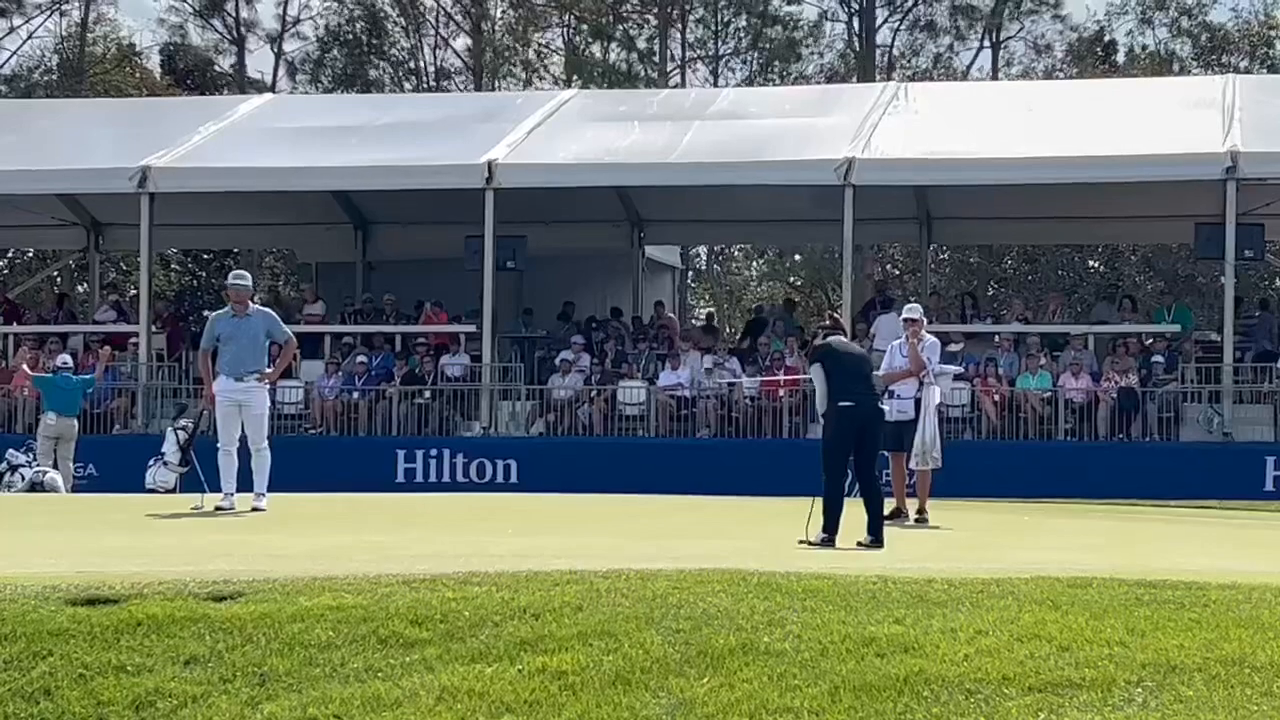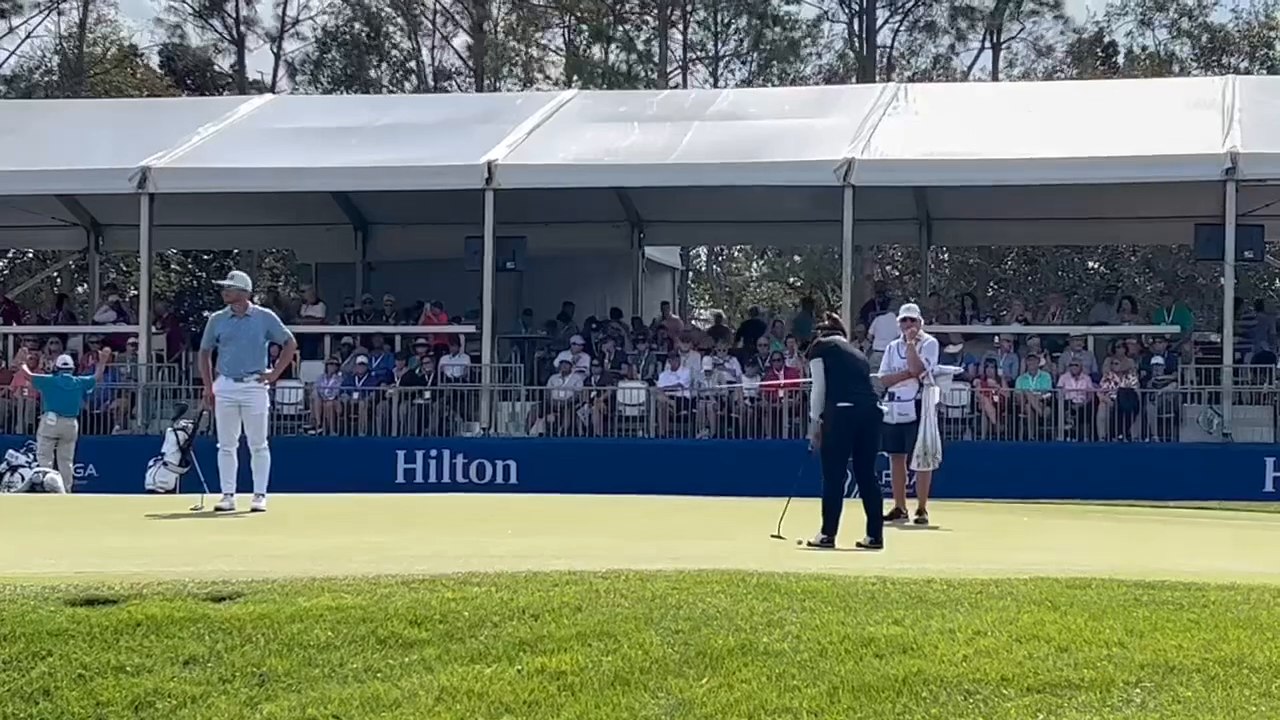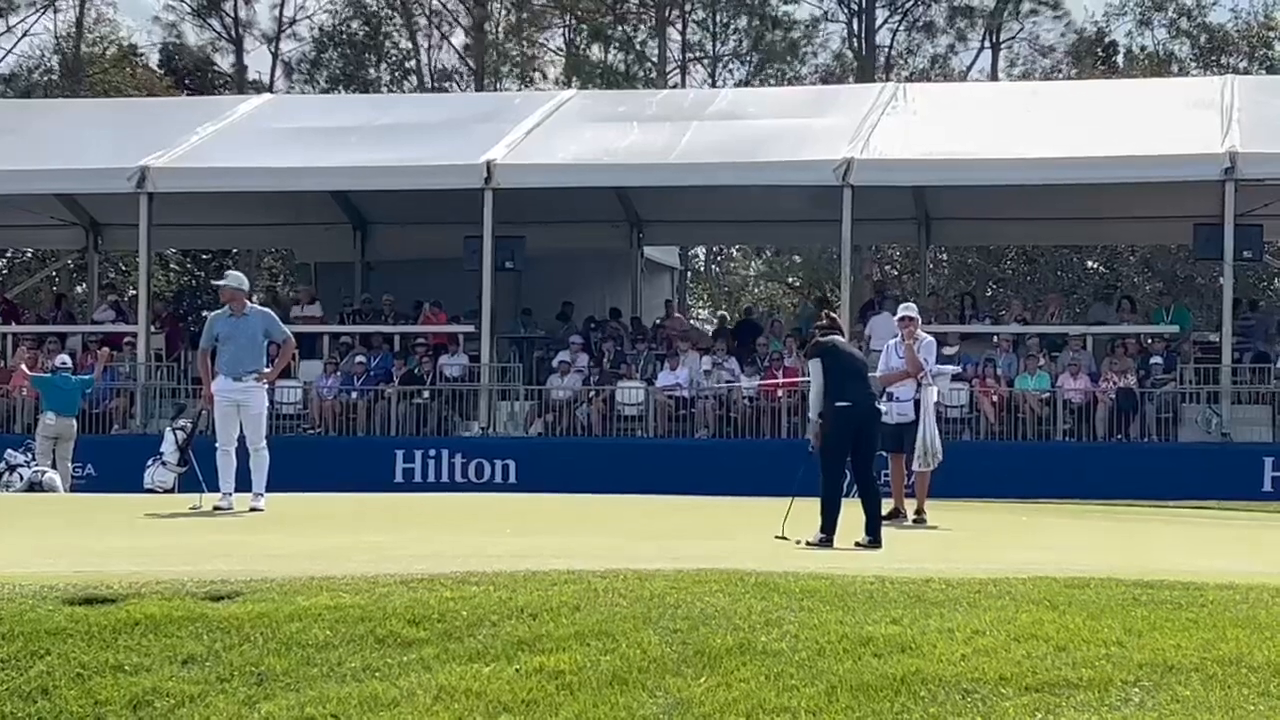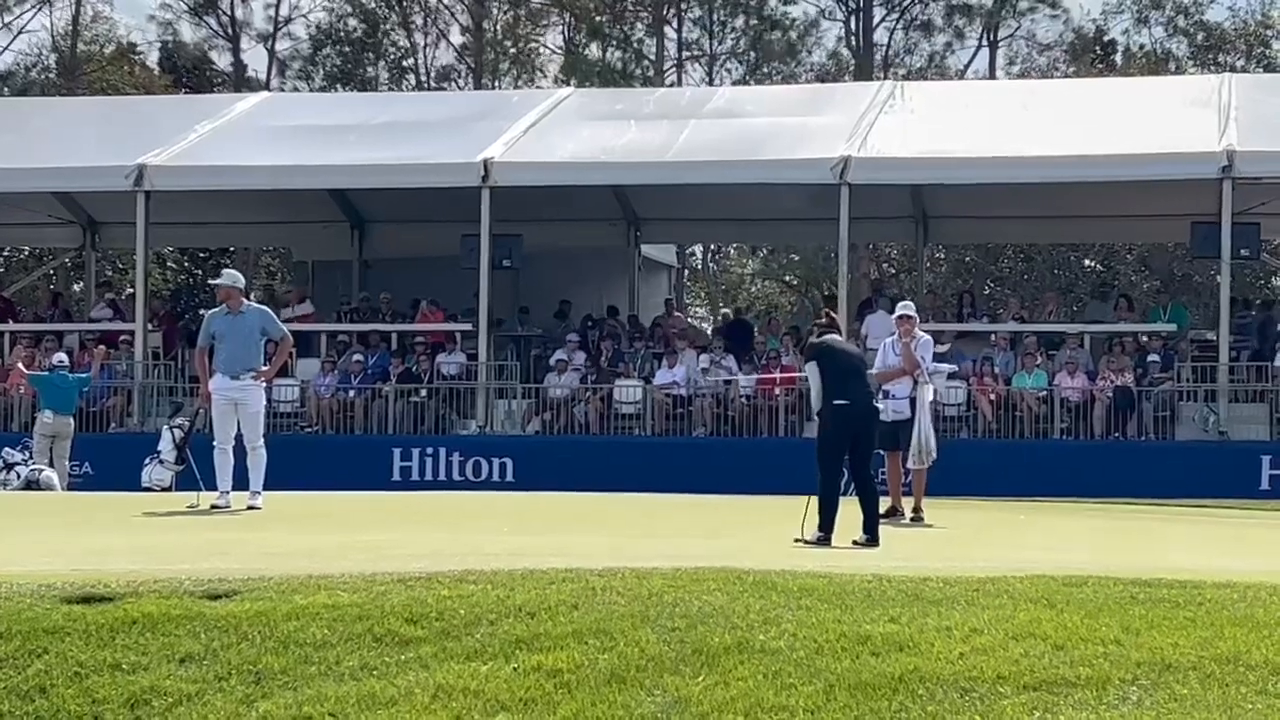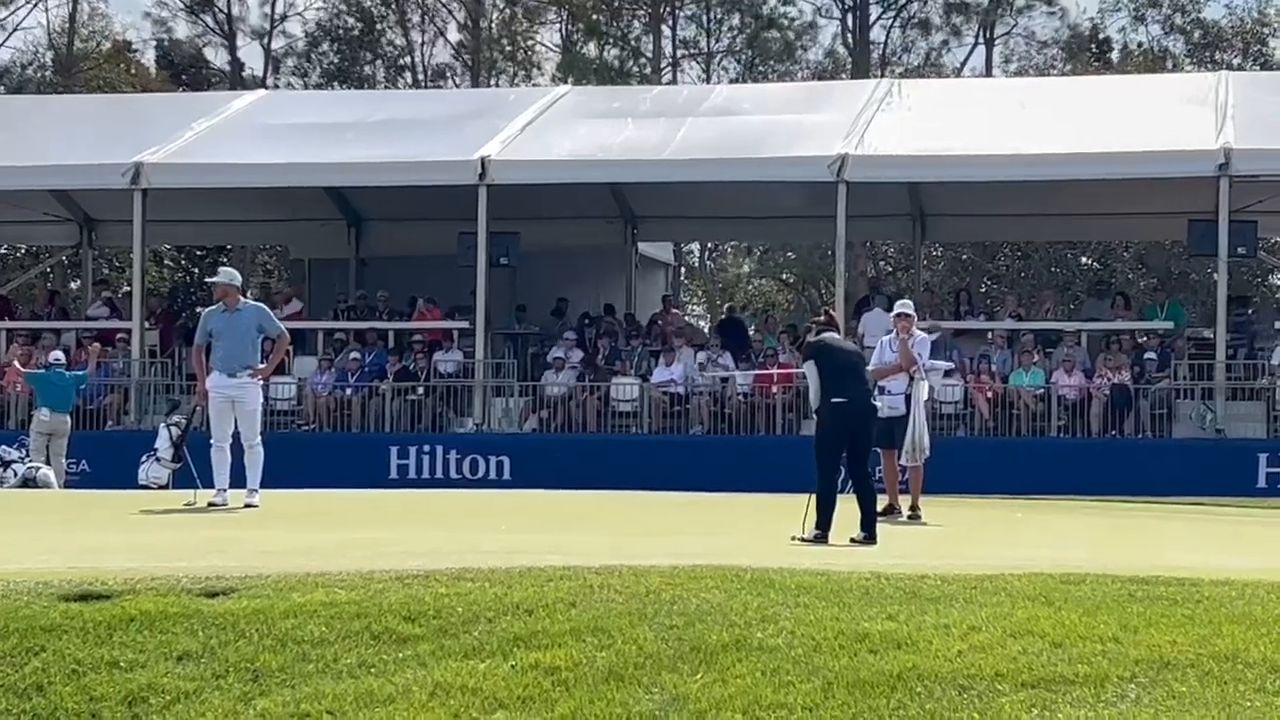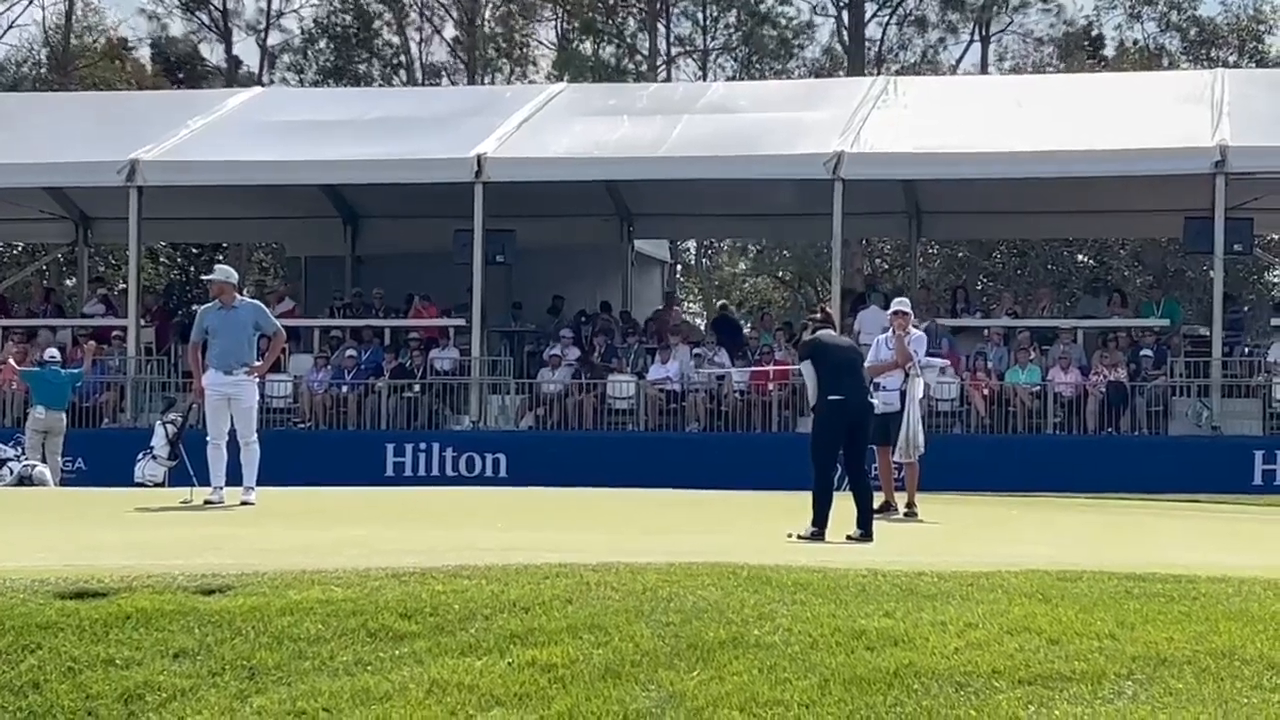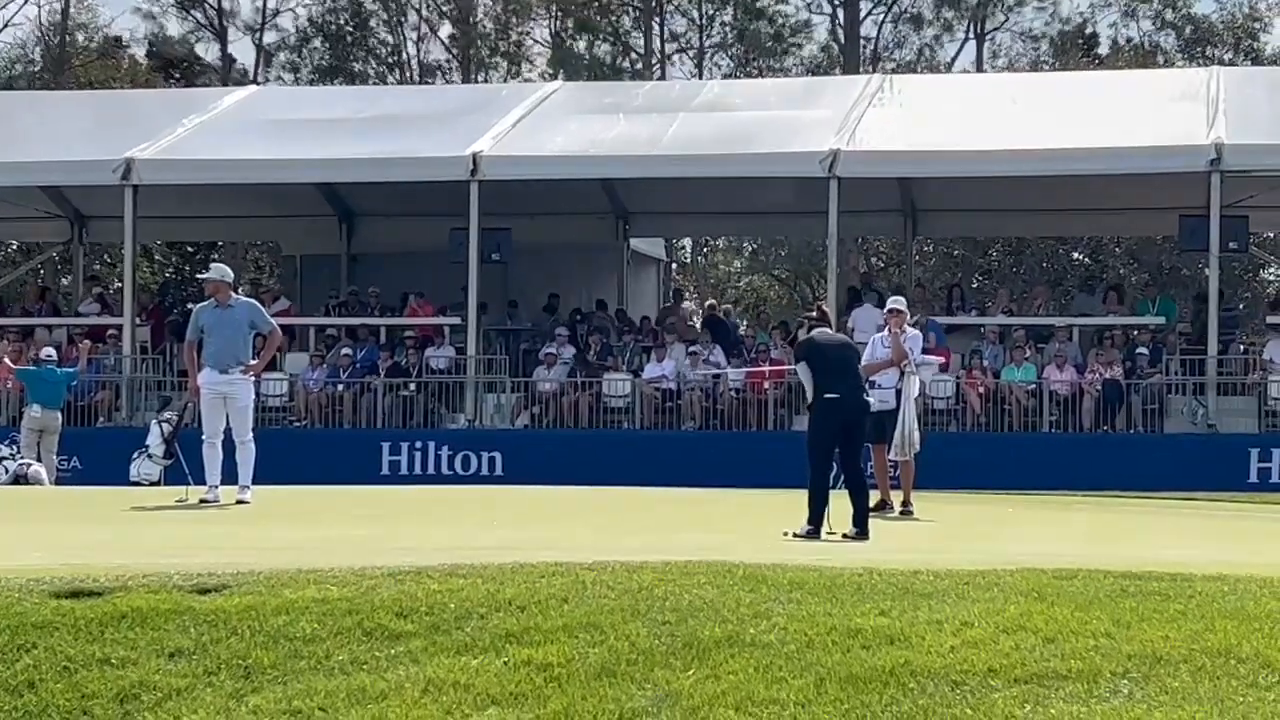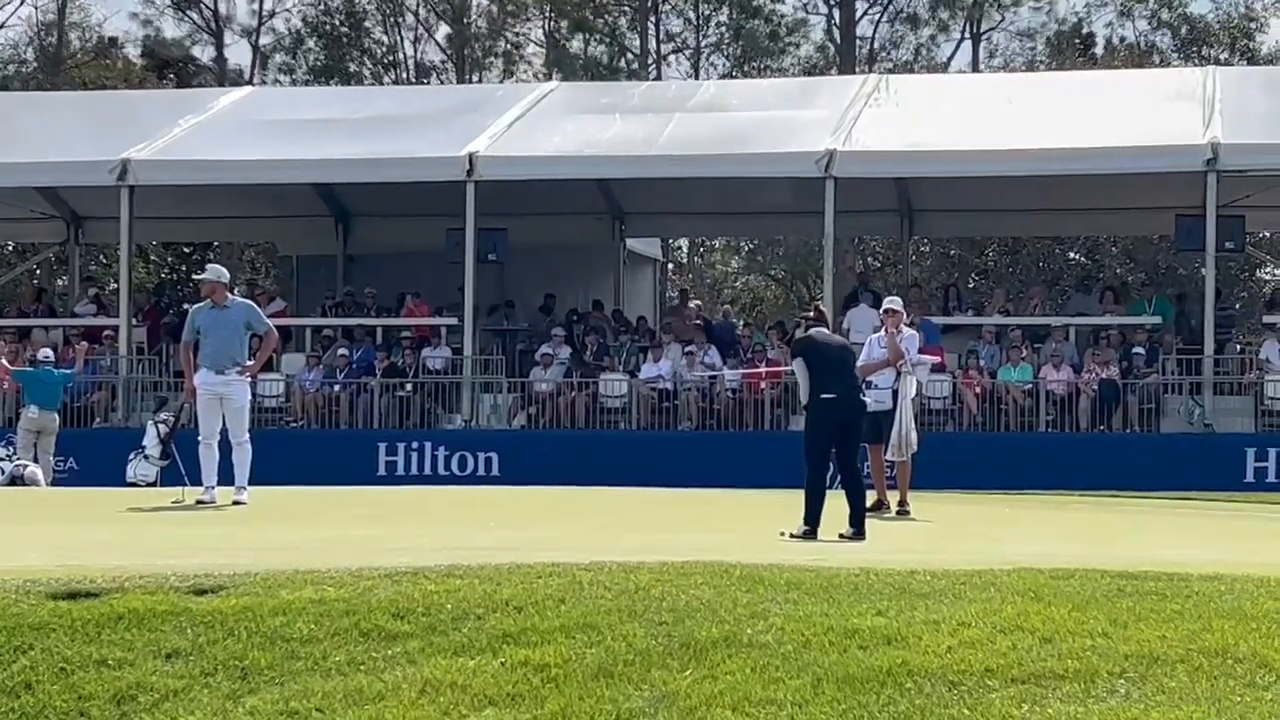
dt=0.3s
person 1, frame 1
left shoulder: (265, 316)
right shoulder: (216, 319)
left elbow: (290, 343)
right elbow: (205, 352)
left wrist: (275, 372)
right wrist: (208, 386)
left hip: (255, 386)
right hip: (225, 386)
left knee: (258, 444)
right knee: (226, 444)
left ankle: (260, 494)
right ankle: (228, 495)
person 1, frame 2
left shoulder: (265, 317)
right shoulder: (217, 320)
left elbow: (290, 343)
right elbow: (205, 353)
left wrist: (275, 373)
right wrist: (208, 387)
left hip: (254, 386)
right hip: (224, 386)
left knee: (258, 444)
right knee: (226, 445)
left ankle: (260, 495)
right ankle: (228, 495)
person 1, frame 3
left shoulder: (263, 316)
right shoulder: (215, 319)
left elbow: (289, 343)
right elbow: (204, 352)
left wrist: (274, 372)
right wrist: (206, 386)
left hip: (252, 385)
right hip: (223, 386)
left knee: (256, 444)
right knee: (224, 444)
left ankle: (258, 494)
right ankle: (226, 494)
person 1, frame 4
left shoulder: (260, 314)
right shoulder: (212, 317)
left elbow: (286, 340)
right elbow: (201, 350)
left wrist: (271, 370)
right wrist: (204, 384)
left hip: (250, 384)
right hip: (221, 384)
left knee: (254, 442)
right knee: (222, 442)
left ankle: (255, 492)
right ankle: (223, 492)
person 1, frame 5
left shoulder: (257, 311)
right shoulder: (209, 315)
left elbow: (283, 338)
right elbow: (198, 348)
left wrist: (268, 368)
right wrist: (201, 382)
left hip: (247, 381)
right hip: (218, 382)
left knee: (251, 440)
right knee: (219, 440)
left ankle: (253, 491)
right ankle: (221, 491)
person 1, frame 6
left shoulder: (253, 308)
right shoulder: (205, 312)
left elbow: (279, 335)
right elbow: (195, 346)
left wrist: (265, 365)
right wrist: (197, 379)
left hip: (244, 379)
right hip: (214, 379)
left knee: (248, 438)
right knee: (215, 438)
left ankle: (249, 488)
right ankle: (217, 488)
person 1, frame 7
left shoulder: (249, 307)
right shoulder: (201, 311)
left elbow: (275, 334)
right elbow: (190, 344)
left wrist: (260, 364)
right wrist: (193, 378)
left hip: (239, 377)
right hip: (209, 378)
left knee: (243, 436)
right knee: (211, 436)
left ankle: (244, 487)
right ankle: (212, 487)
person 1, frame 8
left shoulder: (245, 308)
right shoulder: (197, 312)
left elbow: (271, 335)
right elbow: (186, 345)
left wrist: (256, 365)
right wrist: (189, 378)
left hip: (235, 379)
right hip: (206, 379)
left knee: (239, 437)
right knee: (207, 437)
left ankle: (241, 488)
right ankle: (209, 488)
person 2, frame 1
left shoulder: (819, 349)
right shoulder: (861, 351)
left elbow: (822, 393)
left wrist: (825, 421)
left hip: (843, 412)
right hip: (872, 410)
left knee: (834, 474)
right knee: (868, 473)
left ankle: (828, 534)
right ankle: (875, 534)
person 2, frame 2
left shoulder: (820, 347)
right shoulder: (858, 353)
left elbow: (819, 388)
left wrist: (815, 422)
left hip: (842, 413)
right hip: (871, 411)
left knee: (833, 475)
right knee: (866, 474)
left ankle: (827, 534)
right ankle: (874, 535)
person 2, frame 3
left shoulder: (818, 346)
right shoulder: (856, 352)
left elbow: (817, 388)
left wrist: (814, 421)
left hip: (841, 412)
right hip: (869, 411)
left knee: (832, 474)
right knee: (865, 473)
left ankle: (826, 534)
right ankle: (873, 535)
person 2, frame 4
left shoulder: (814, 347)
right shoulder: (855, 350)
left elbow: (817, 390)
left wrist: (820, 417)
left hip: (839, 411)
right hip: (867, 409)
left knee: (830, 472)
right knee: (862, 471)
left ankle: (824, 532)
right ankle: (871, 533)
person 2, frame 5
left shoulder: (812, 346)
right shoulder: (853, 348)
left elbow: (815, 388)
left wrist: (818, 414)
left hip: (837, 409)
right hip: (865, 407)
left knee: (827, 470)
right knee: (860, 469)
left ankle: (821, 530)
right ankle: (868, 531)
person 2, frame 6
left shoulder: (809, 344)
right shoulder: (850, 344)
left elbow: (813, 387)
right elbow: (855, 378)
left wrist: (816, 411)
left hip: (833, 406)
right hip: (861, 405)
left knee: (824, 467)
right knee: (857, 467)
left ankle: (818, 527)
right ankle: (864, 528)
person 2, frame 7
left shoulder: (804, 345)
right shoulder: (847, 342)
left elbow: (810, 387)
right elbow: (853, 376)
left wrist: (814, 410)
left hip: (829, 405)
right hip: (858, 403)
left knee: (820, 466)
right knee: (853, 465)
left ankle: (813, 526)
right ankle: (860, 526)
person 2, frame 8
left shoulder: (801, 343)
right shoulder: (843, 343)
left elbow: (805, 386)
left wrist: (810, 411)
left hip: (825, 405)
right hip: (854, 403)
left knee: (816, 466)
right knee: (850, 465)
left ankle: (810, 526)
right ankle: (857, 526)
person 3, frame 1
left shoulder: (932, 343)
right shoulder: (895, 346)
left elbow: (920, 368)
right elbow: (885, 377)
left wrist: (913, 342)
right wrist: (908, 372)
left hip: (917, 408)
right hip: (893, 408)
right knee: (896, 457)
left ankle: (922, 509)
right ankle: (900, 507)
person 3, frame 2
left shoulder: (929, 343)
right shoulder: (892, 347)
left elbow: (919, 370)
right elbow: (884, 379)
left wrist: (911, 343)
right wrist: (908, 374)
left hip: (917, 409)
right hip: (894, 410)
right knee: (896, 458)
left ankle: (922, 509)
right ankle: (900, 508)
person 3, frame 3
left shoulder: (927, 342)
right shoulder: (890, 346)
left elbow: (917, 370)
right elbow: (882, 379)
left wrist: (909, 343)
right wrist: (906, 373)
left hip: (916, 408)
right hip: (891, 410)
right knee: (895, 458)
left ankle: (920, 509)
right ankle: (898, 507)
person 3, frame 4
left shoulder: (925, 341)
right shoulder: (887, 344)
left elbow: (914, 368)
right elbow: (878, 376)
left wrist: (906, 340)
right wrist: (903, 371)
left hip: (912, 406)
right hip: (888, 407)
right knee: (891, 456)
left ankle: (918, 507)
right ankle: (896, 505)
person 3, frame 5
left shoulder: (922, 339)
right shoulder: (884, 342)
left elbow: (911, 364)
right elbow: (874, 372)
left wrist: (903, 337)
right wrist: (899, 367)
left hip: (908, 404)
right hip: (884, 404)
right knee: (887, 454)
left ankle: (915, 505)
right ankle: (893, 503)
person 3, frame 6
left shoulder: (918, 337)
right shoulder: (880, 340)
left elbow: (907, 361)
right elbow: (870, 369)
left wrist: (900, 334)
right wrist: (894, 364)
left hip: (903, 401)
right hip: (880, 401)
right knee: (882, 451)
left ankle: (911, 502)
right ankle: (889, 501)
person 3, frame 7
left shoulder: (914, 336)
right shoulder: (876, 339)
left elbow: (902, 358)
right elbow: (865, 369)
left wrist: (895, 333)
right wrist: (889, 362)
left hip: (898, 399)
right hip: (875, 399)
right knee: (877, 449)
left ankle: (906, 501)
right ankle: (885, 499)
person 3, frame 8
left shoulder: (910, 336)
right shoulder: (873, 339)
left elbow: (898, 359)
right elbow: (861, 369)
left wrist: (892, 333)
right wrist: (885, 362)
left hip: (895, 399)
right hip: (872, 399)
right knee: (874, 450)
left ankle: (903, 501)
right ankle: (881, 499)
